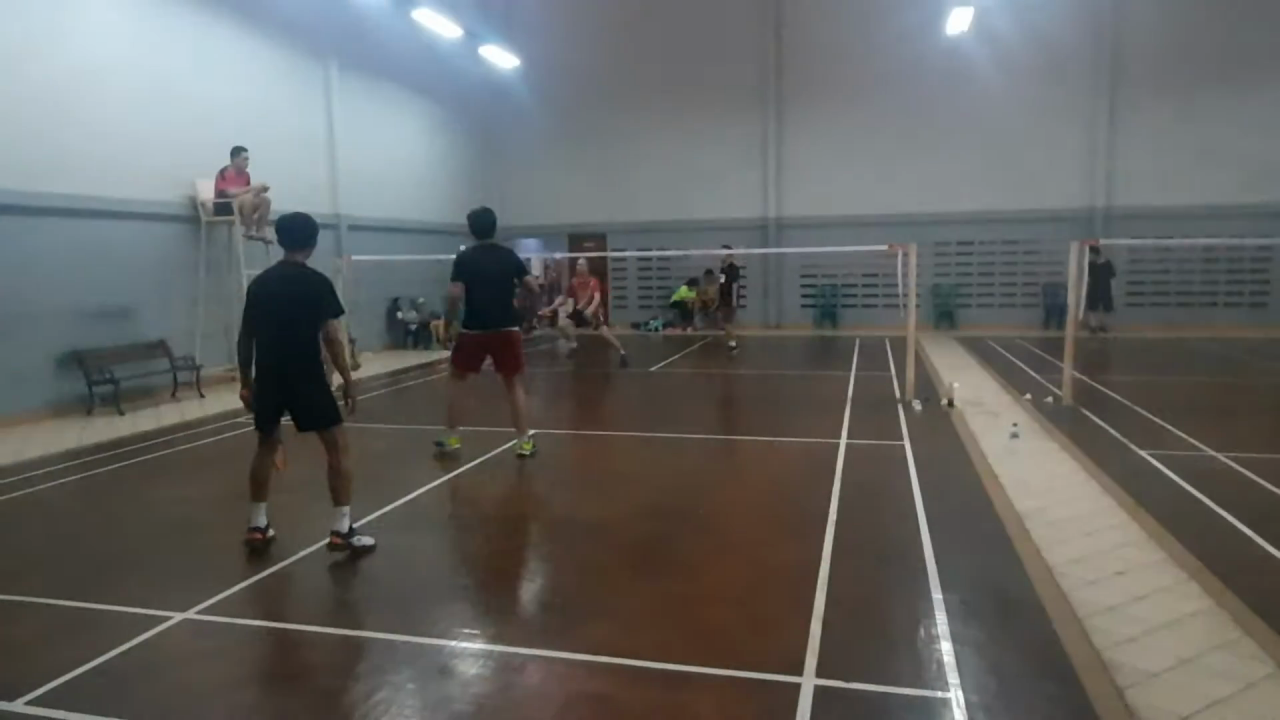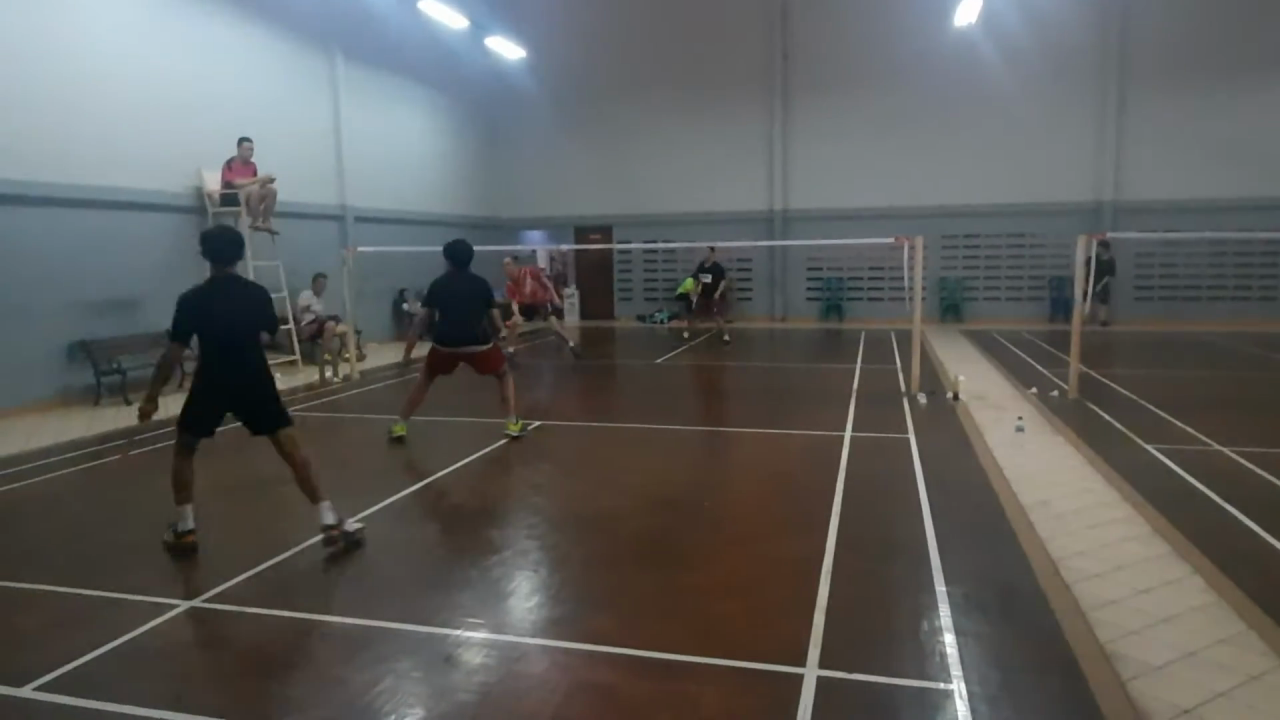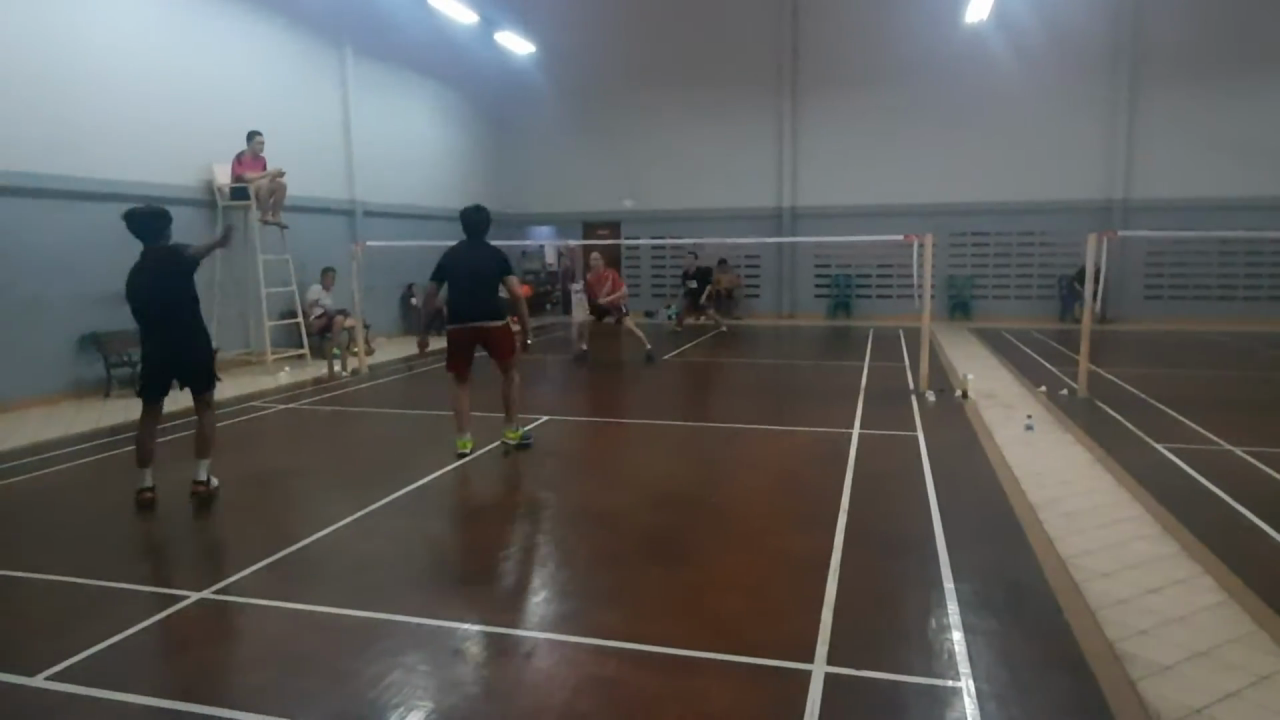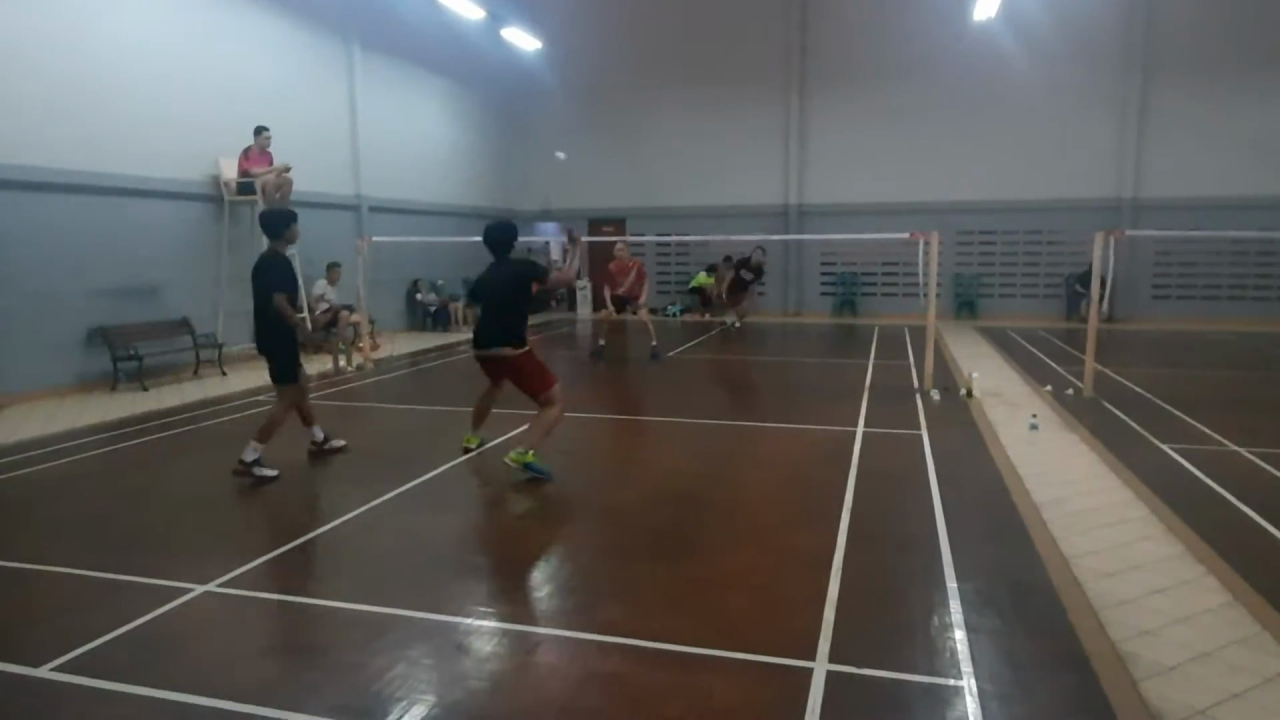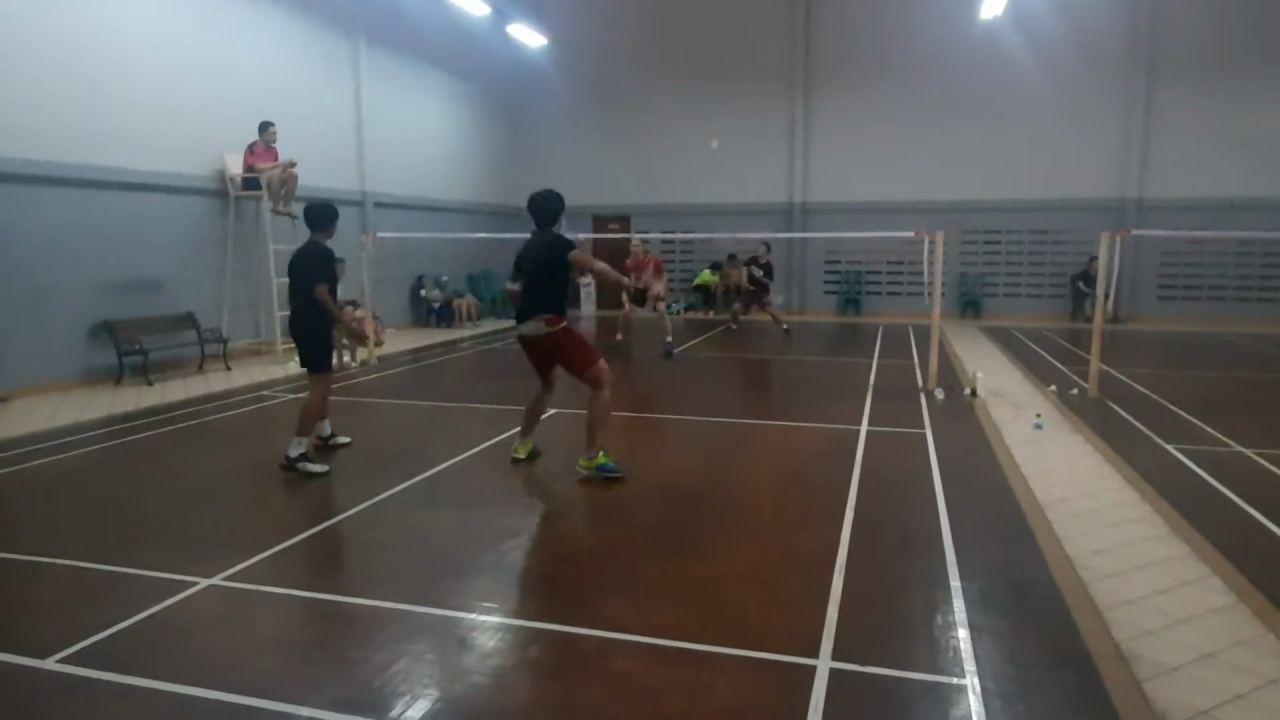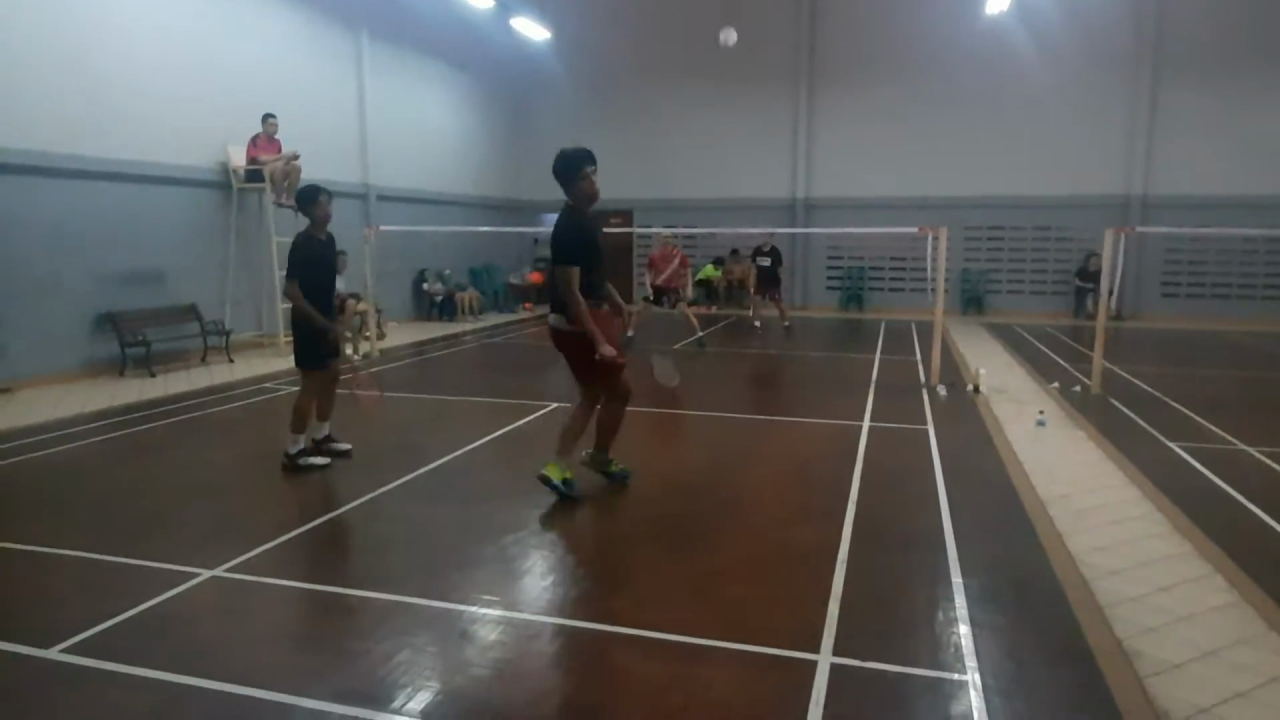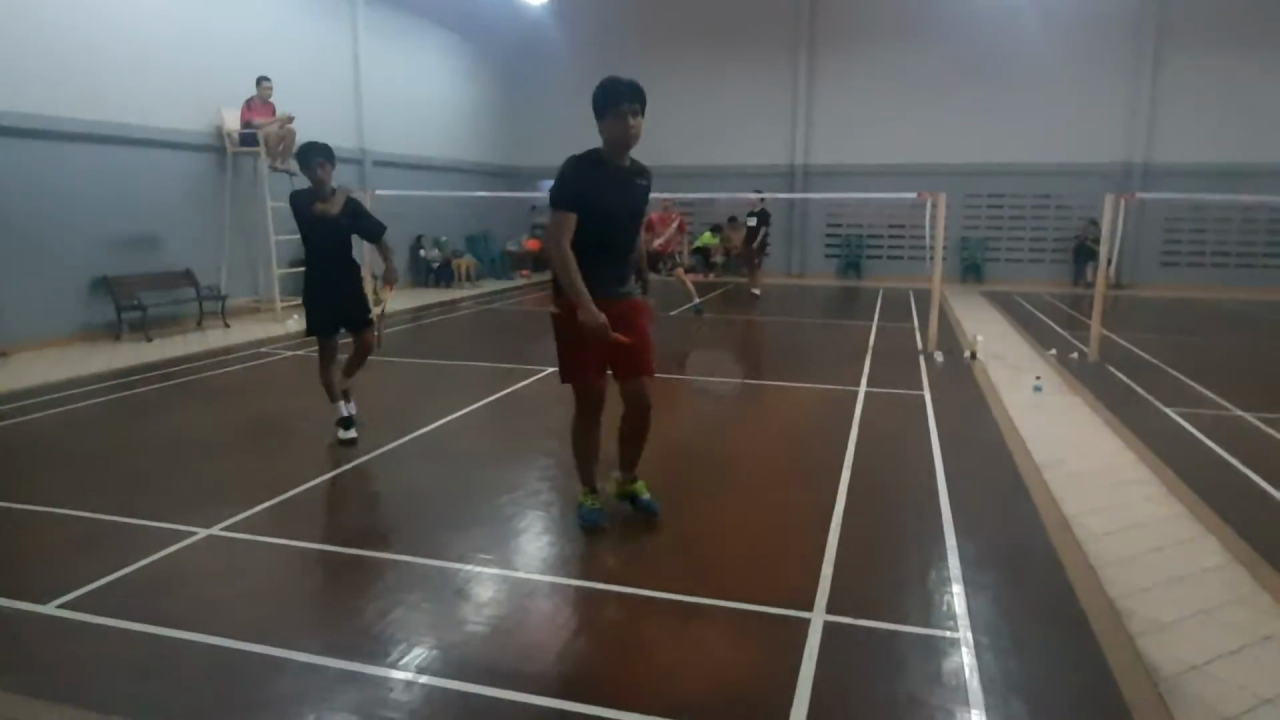
dt=0.7s
person 1, frame 1
left shoulder: (259, 283)
right shoulder: (316, 282)
left elbow: (245, 338)
right elbow: (331, 336)
left wrist: (246, 383)
right wrist: (348, 380)
left hip: (268, 379)
right hip: (306, 377)
left knee: (266, 447)
right knee: (337, 447)
left ankle: (257, 526)
right ankle: (342, 530)
person 1, frame 2
left shoulder: (192, 300)
right shoulder: (258, 294)
left elbow: (173, 355)
right elbow: (267, 337)
left wrist: (151, 397)
left hip: (212, 386)
right hip: (255, 382)
left knee: (184, 449)
right knee: (292, 450)
left ankle: (184, 530)
right ankle: (330, 523)
person 1, frame 3
left shoulder: (135, 275)
right shoulder: (174, 255)
right elbow: (191, 257)
right wrist: (216, 244)
left hip: (155, 350)
right hip: (193, 344)
left knee: (150, 416)
right knee: (205, 409)
left ankle: (146, 486)
right ankle: (202, 479)
person 1, frame 4
left shoulder: (265, 262)
right shoulder: (279, 263)
right elbow: (280, 304)
left hip: (271, 337)
right hip: (278, 339)
left knee: (299, 387)
right knee: (286, 399)
left ankle: (318, 439)
right ankle: (249, 459)
person 1, frame 5
left shoulder: (298, 254)
right shoulder: (323, 253)
right elbow: (321, 293)
right wrist: (346, 325)
left hip: (300, 324)
right hip: (316, 326)
left knee: (321, 382)
right knee: (318, 388)
left ankle: (324, 433)
right ankle: (295, 454)
person 1, frame 6
left shoulder: (330, 240)
right shoulder: (302, 244)
right elbow: (290, 291)
left wrist: (333, 321)
right wrist: (323, 323)
left hip: (326, 321)
right hip: (310, 324)
left knee: (331, 378)
right knee: (311, 385)
left ankle: (321, 436)
right ankle: (294, 450)
person 1, frame 7
left shoulder: (350, 203)
right shoulder: (299, 199)
left elbow: (378, 236)
right elbow: (329, 211)
left wrist: (389, 263)
right wrist: (341, 194)
left hip: (350, 284)
right hip: (319, 287)
left knee: (366, 343)
right knee: (328, 351)
left ankle: (343, 385)
right ankle: (343, 415)
person 2, frame 1
left shoulder: (464, 258)
right shoulder: (509, 255)
left elbow: (455, 296)
right elbow: (533, 289)
left hip: (473, 330)
right hip: (507, 328)
left knee: (456, 379)
right knee: (514, 384)
left ankle: (451, 437)
right ankle: (524, 441)
person 2, frame 2
left shoulder: (438, 284)
right shoulder: (482, 285)
left elbow: (421, 322)
right elbow: (497, 325)
left wrist: (407, 353)
right wrist: (491, 349)
left hip: (444, 345)
right hip: (479, 345)
left knee: (425, 380)
right knee: (503, 373)
left ankle: (400, 426)
right ankle: (512, 423)
person 2, frame 3
left shoulder: (449, 256)
right shoulder: (496, 255)
left elbow: (430, 296)
right elbow: (517, 295)
right wrist: (527, 332)
left hip: (458, 325)
right hip: (493, 322)
left knee: (461, 381)
right knee: (510, 373)
left ankle: (464, 440)
right ankle: (512, 431)
person 2, frame 4
left shoulder: (483, 279)
right shoulder: (522, 268)
left elbow: (471, 302)
right elbow: (567, 279)
right wrist: (575, 250)
left hip: (482, 348)
right hip: (511, 349)
left knee: (495, 384)
right knee: (553, 404)
left ankle: (473, 437)
right ankle: (522, 455)
person 2, frame 5
left shoulder: (526, 250)
right shoulder: (556, 242)
left elbow: (514, 290)
right elbow: (592, 266)
right wrist: (621, 278)
left hip: (526, 329)
right hip: (550, 325)
left knee: (547, 385)
right knee: (603, 382)
left ankle: (523, 445)
right ankle: (592, 458)
person 2, frame 6
left shoulder: (586, 218)
right shoulder: (570, 227)
right elbow: (570, 292)
left wrist: (615, 299)
right wrist: (598, 342)
left hip: (587, 316)
right hip: (577, 321)
left knee: (591, 396)
right knee: (620, 389)
left ankle: (557, 470)
right ankle: (600, 457)
person 2, frame 7
left shoulder: (642, 177)
right shoulder: (576, 172)
right elbow: (558, 244)
left wrist: (646, 290)
right wrist: (583, 306)
left hip: (627, 299)
right hip: (578, 304)
left knee: (640, 399)
right knee: (590, 402)
left ankle: (629, 479)
right ankle: (589, 492)
